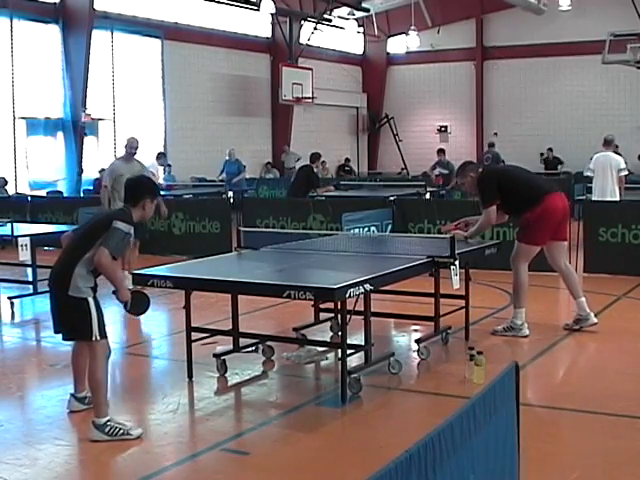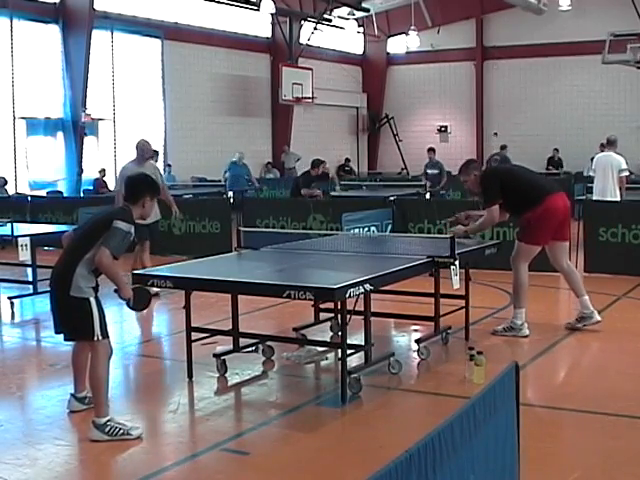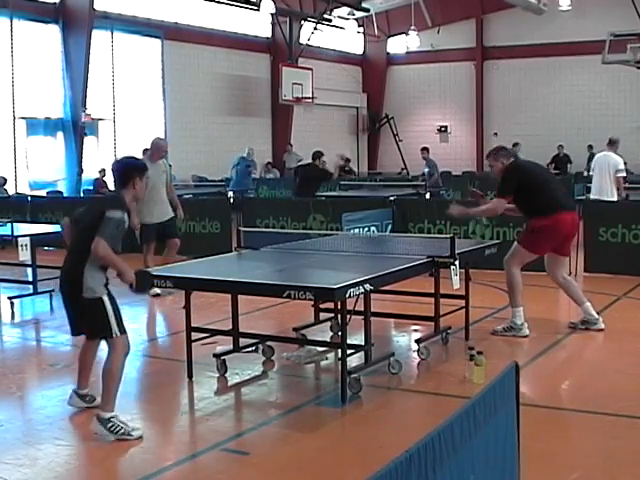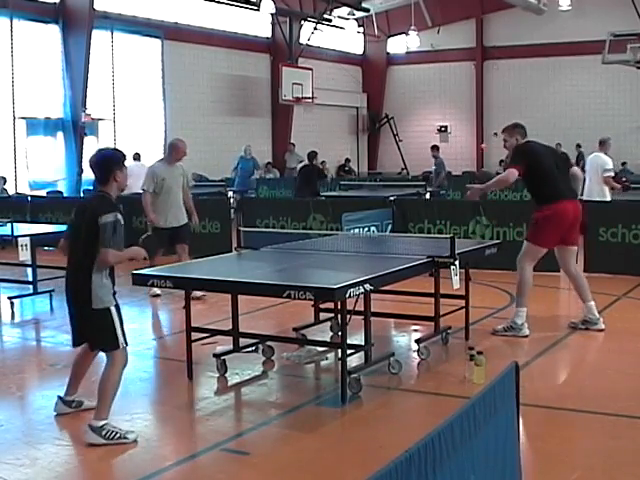
dt=0.3s
person 1, frame 1
left shoulder: (110, 217)
right shoulder: (125, 223)
left elbow: (68, 238)
right elbow: (102, 258)
right wrist: (121, 288)
left hip: (61, 279)
right hip: (77, 286)
left knee: (83, 339)
right knee: (99, 349)
left ankle: (79, 395)
right ankle: (102, 423)
person 1, frame 2
left shoulder: (109, 215)
right shoulder: (125, 223)
left elbow: (68, 238)
right elbow: (103, 258)
right wrist: (123, 285)
left hip: (63, 280)
right hip: (78, 286)
left knee: (84, 340)
right knee: (102, 349)
left ankle: (79, 396)
right ankle: (102, 423)
person 1, frame 3
left shoulder: (101, 203)
right shoulder: (119, 210)
left elbow: (67, 226)
right elbow: (99, 249)
right wrist: (124, 269)
left hip: (72, 278)
right hip: (89, 284)
left knee: (94, 336)
right knee: (120, 345)
left ankle: (81, 393)
right ankle: (106, 416)
person 1, frame 4
left shoulder: (85, 205)
right shoulder: (110, 211)
left elbow: (64, 244)
right elbow: (108, 257)
right wrist: (132, 253)
left hip: (76, 288)
right hip: (97, 294)
left knee: (90, 347)
right knee: (117, 356)
left ankle: (68, 399)
right ankle: (99, 426)
person 2, frame 1
left shoulder: (485, 179)
right shoulder: (497, 175)
left elbow: (490, 220)
right elbow: (501, 216)
left wrist: (467, 235)
right wrist: (473, 220)
left hip: (543, 208)
right hip: (559, 202)
left knee: (519, 262)
right knee: (560, 263)
left ankle: (518, 323)
right ankle: (584, 314)
person 2, frame 2
left shoulder: (488, 178)
right shoulder: (500, 174)
left elbow: (492, 219)
right elbow: (501, 214)
left wrist: (467, 231)
right wrist: (475, 215)
left hip: (545, 208)
right hip: (560, 202)
left knee: (519, 262)
right knee: (562, 263)
left ankle: (518, 323)
right ankle: (587, 311)
person 2, frame 3
left shoulder: (512, 171)
right shoulder: (526, 169)
left elbow: (496, 208)
left wrist: (465, 212)
right wrist: (507, 207)
left hip: (551, 221)
right hip: (569, 218)
left knee: (511, 263)
right knee: (557, 274)
left ankle: (518, 323)
right ankle: (592, 317)
person 2, frame 4
left shoulder: (522, 150)
right shoulder: (549, 150)
left elbow: (509, 177)
right elbow: (576, 174)
left wrist: (482, 189)
left hip: (552, 210)
right hip: (572, 207)
left knee: (525, 262)
right knee: (569, 266)
left ankle: (519, 323)
right ankle: (593, 317)
person 3, frame 1
left shoulder: (140, 166)
right shoulder: (115, 166)
right elbow: (105, 188)
left wrist: (161, 204)
right wrist: (106, 210)
left knee: (135, 244)
left ankle: (128, 276)
right ankle: (124, 274)
person 3, frame 2
left shoulder: (153, 167)
right shoulder: (127, 170)
left elbow: (163, 189)
right elbow: (119, 194)
left wrist: (173, 205)
left hip: (153, 215)
left knee: (141, 247)
right knee: (144, 248)
person 3, frame 3
left shoulder: (164, 165)
left wrist: (178, 207)
left hip: (166, 214)
right hip: (147, 217)
left knee: (175, 243)
right knee: (149, 249)
person 3, frame 4
left shoulder: (181, 168)
right shoulder: (155, 169)
right elbow: (146, 194)
left wrist: (193, 213)
right wrist: (149, 214)
left hip: (181, 219)
right hip: (161, 222)
left knee: (184, 251)
right knee: (157, 253)
